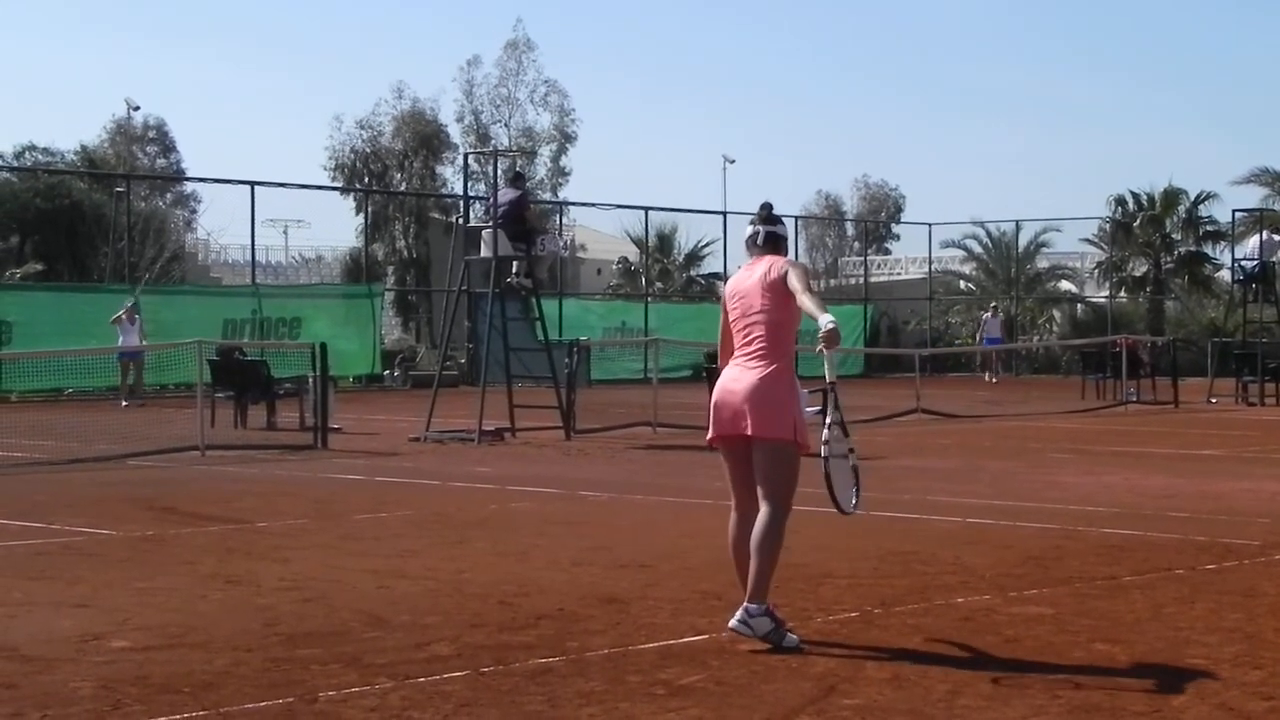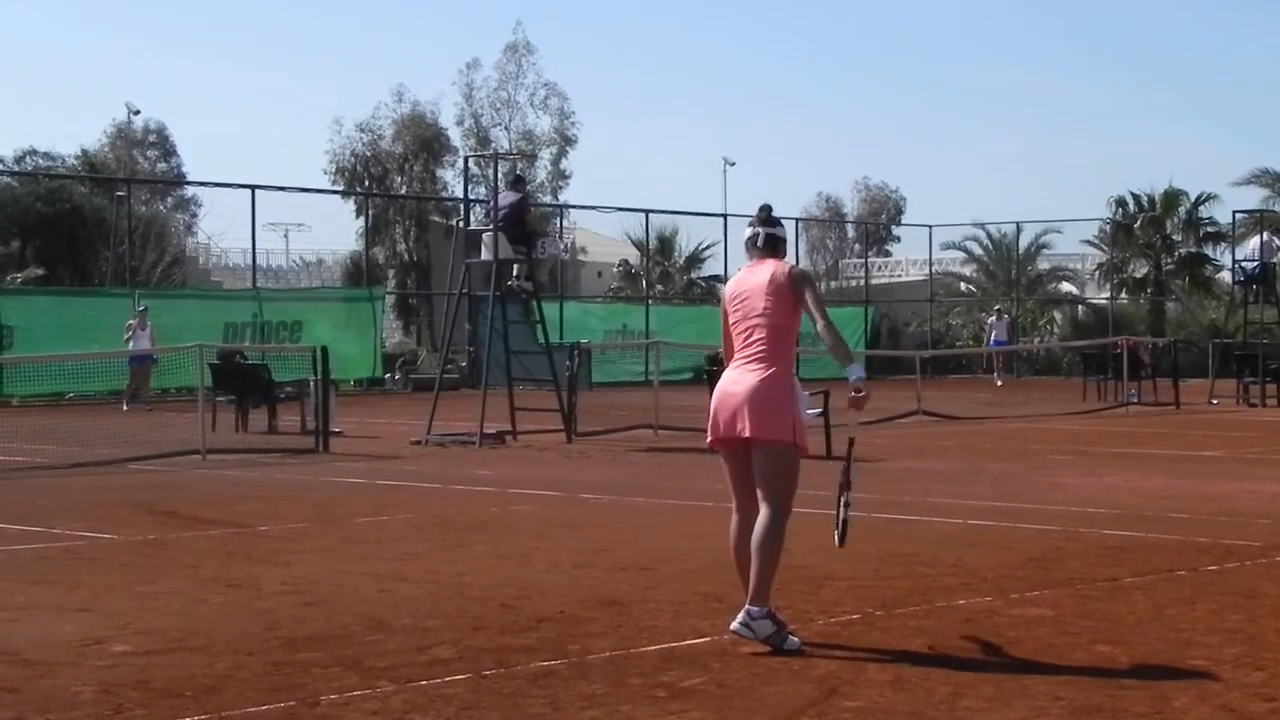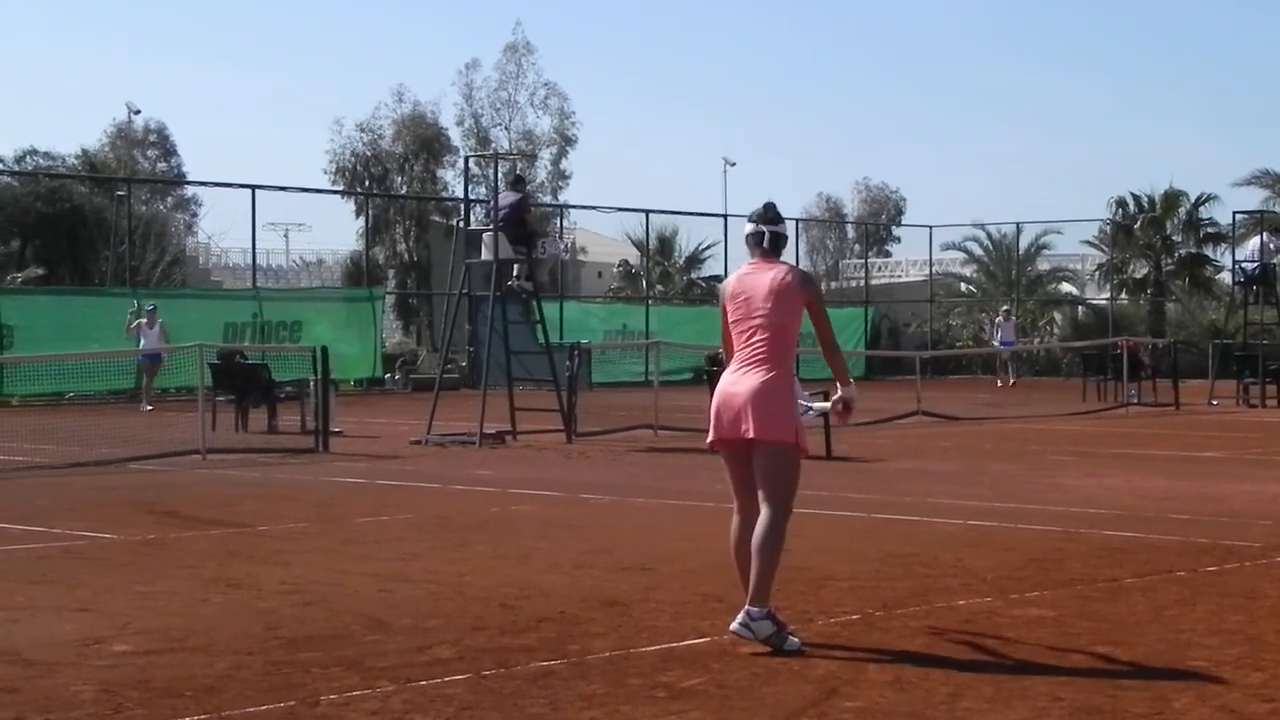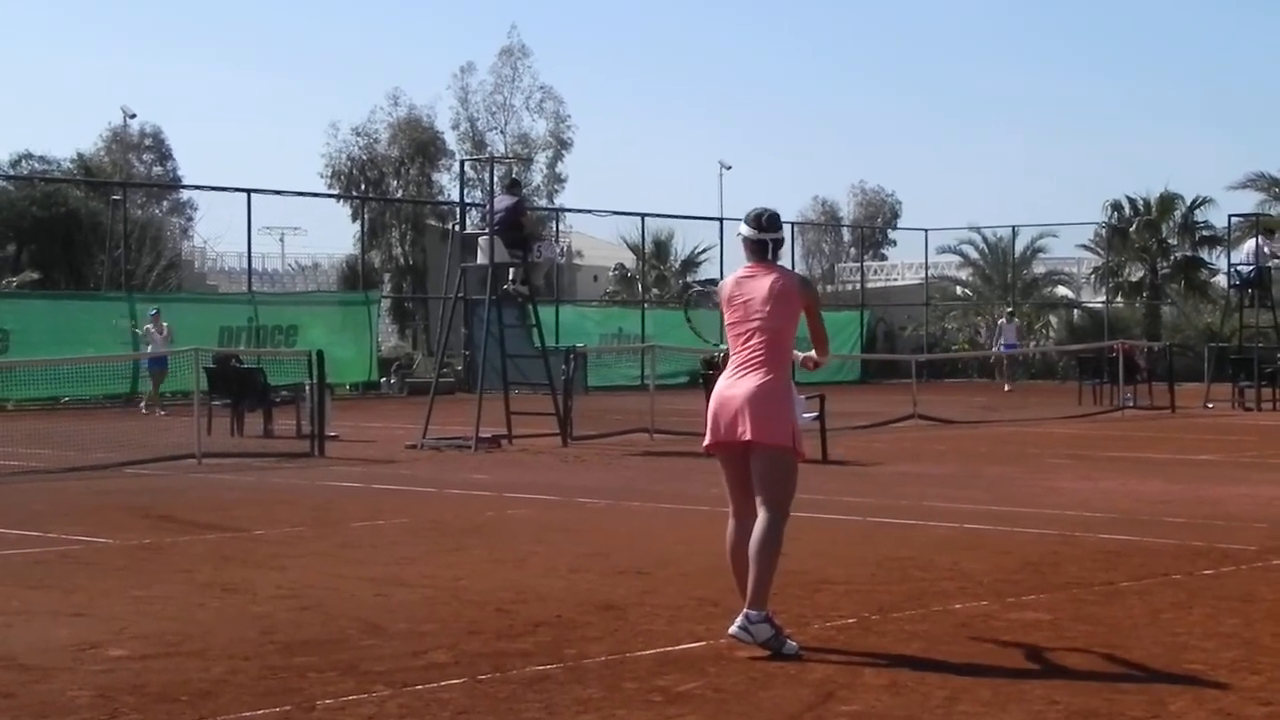
dt=0.4s
person 1, frame 1
left shoulder: (732, 284)
right shoulder: (786, 268)
right elbow: (803, 292)
right wrist: (825, 320)
left hip: (727, 392)
right hip: (768, 392)
left knee: (744, 505)
right knee: (774, 505)
left ankle: (753, 605)
right ankle: (753, 609)
person 1, frame 2
left shoulder: (731, 286)
right shoulder: (792, 276)
right elbow: (822, 323)
right wrist: (854, 371)
left hip: (727, 392)
right hip: (768, 394)
left knee: (746, 508)
right knee: (775, 507)
left ankle: (756, 608)
right ankle: (756, 612)
person 1, frame 3
left shoulder: (729, 285)
right shoulder: (799, 280)
right elbow: (829, 345)
right wrist: (845, 388)
left hip: (728, 393)
right hip: (769, 395)
left knee: (745, 508)
right knee: (775, 508)
left ankle: (755, 608)
right ankle: (755, 612)
person 1, frame 4
left shoulder: (727, 287)
right shoulder: (798, 285)
right elbow: (822, 344)
right wrist: (814, 358)
left hip: (725, 396)
right hip: (767, 398)
left knee: (741, 511)
right knee: (772, 512)
left ankle: (752, 612)
right ankle: (753, 616)
